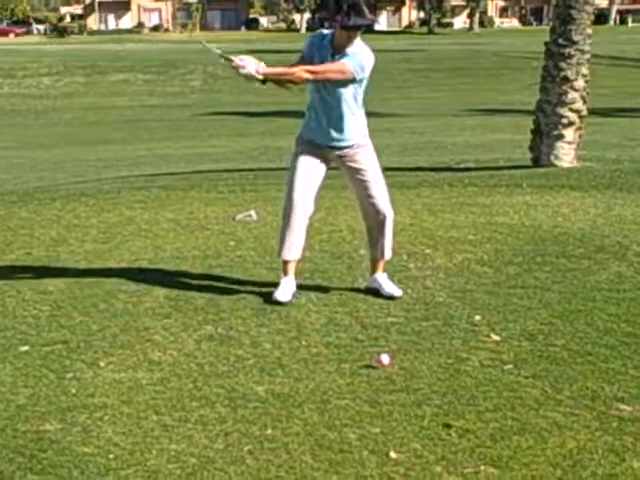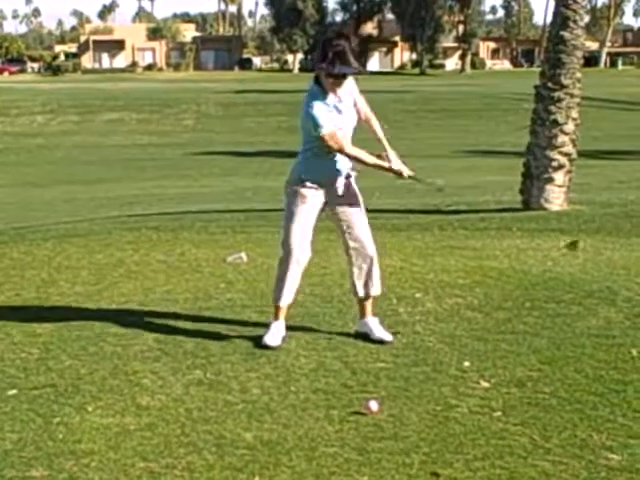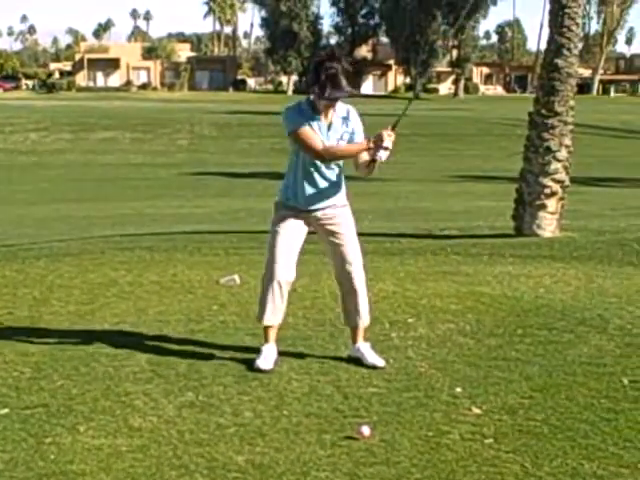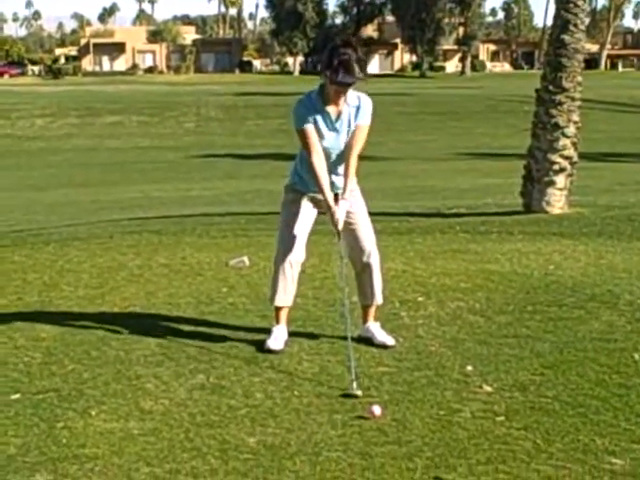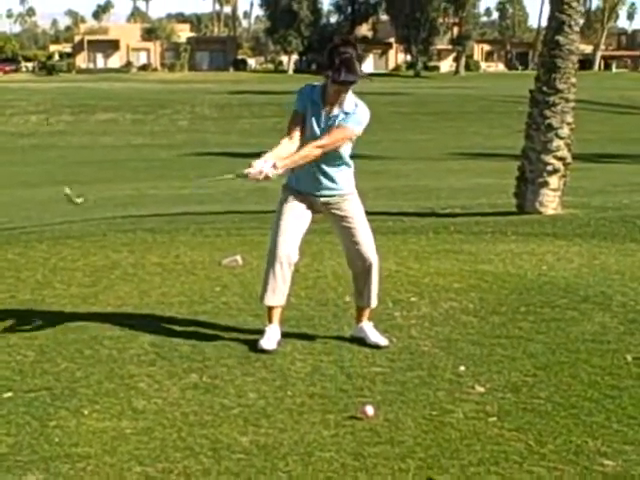
dt=1s
person 1, frame 1
left shoulder: (362, 57)
right shoulder: (317, 41)
left elbow: (311, 74)
right elbow: (292, 75)
left wrist: (262, 70)
right wrist: (260, 69)
left hip: (353, 143)
right hip: (313, 141)
left knee: (380, 209)
right knee: (297, 207)
left ankle: (377, 276)
right ankle: (288, 279)
person 1, frame 2
left shoulder: (344, 83)
right shoulder: (315, 108)
left elbow: (365, 116)
right elbow: (345, 149)
left wrist: (389, 150)
right wrist: (385, 166)
left hip: (342, 181)
right hip: (307, 184)
left knee: (364, 249)
right knee: (295, 252)
left ankle: (367, 319)
right ankle: (278, 323)
person 1, frame 3
left shoulder: (349, 115)
right shoulder: (295, 114)
left elbow: (362, 167)
right elbow: (321, 152)
left wrist: (376, 153)
right wrist: (368, 145)
left hip: (334, 205)
right hip: (294, 207)
left knee: (353, 273)
right knee: (278, 273)
left ankle: (359, 344)
right ankle: (269, 346)
person 1, frame 4
left shoulder: (362, 104)
right shoulder: (304, 107)
left elbow: (352, 154)
right elbow: (315, 156)
left wrist: (344, 199)
right wrist: (329, 203)
left hip: (344, 188)
right hip: (304, 188)
left knee: (367, 253)
right knee: (288, 253)
left ankle: (370, 324)
right ankle: (280, 327)
person 1, frame 5
left shoulder: (359, 113)
right shoulder: (307, 95)
left elbow: (319, 147)
right elbow: (292, 138)
left wrist: (275, 165)
right wrist: (267, 160)
left hip: (340, 192)
right hip: (300, 189)
left knee: (366, 256)
right knee: (282, 252)
left ankle: (363, 324)
right ankle: (273, 327)
